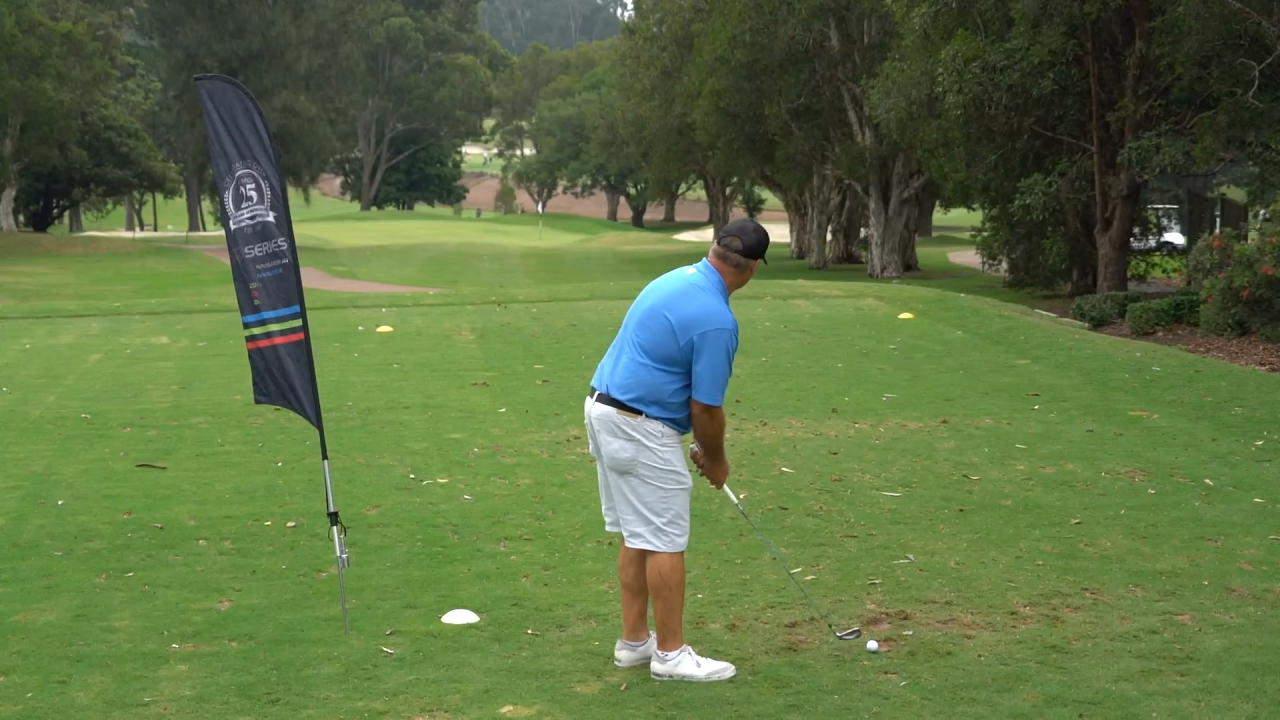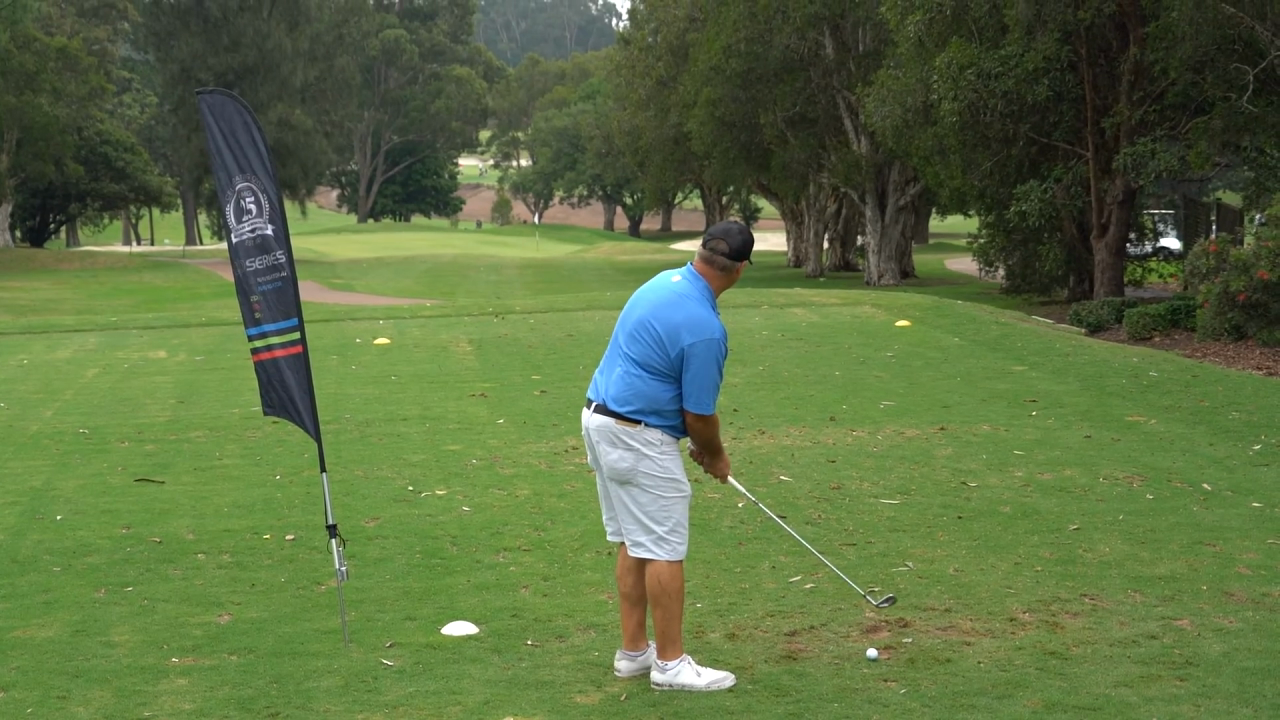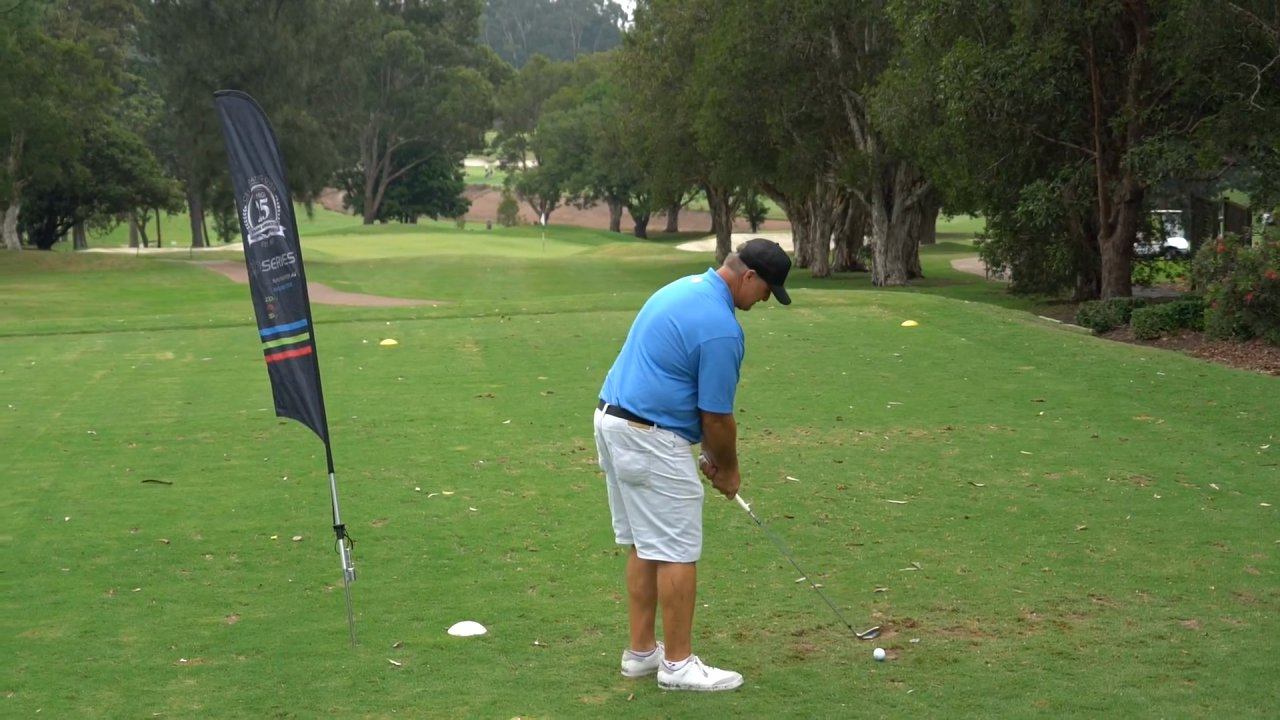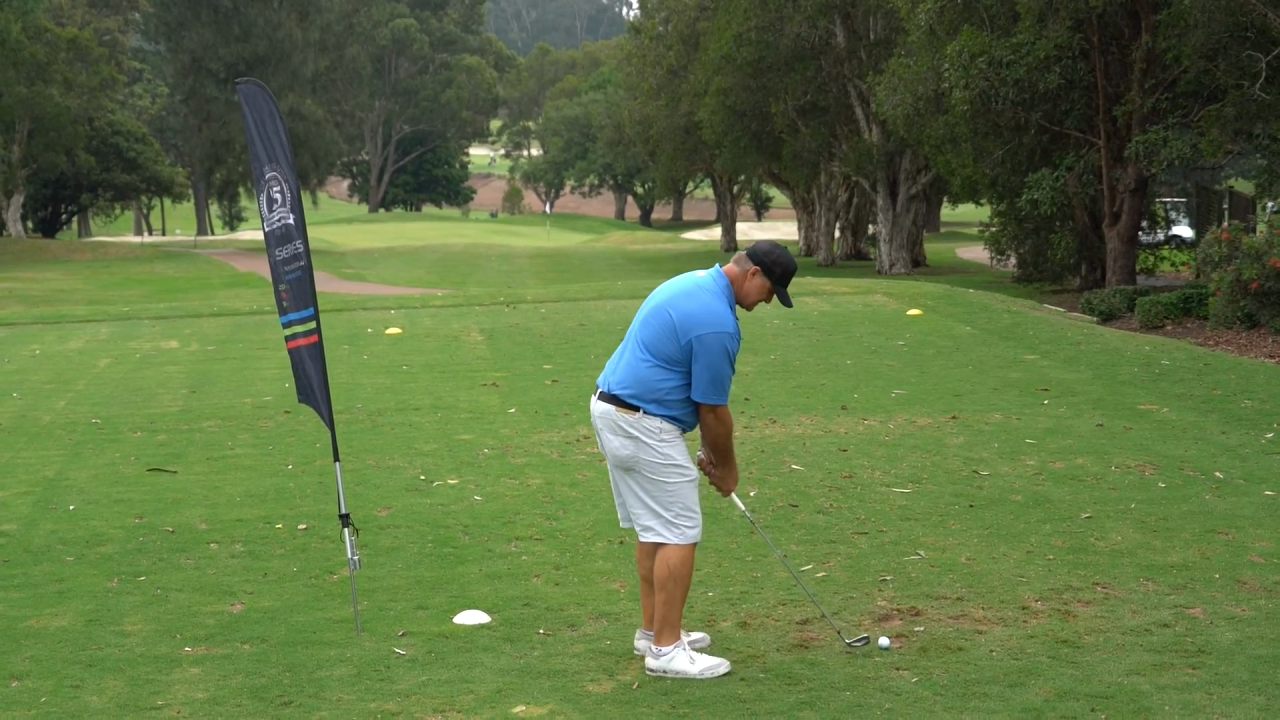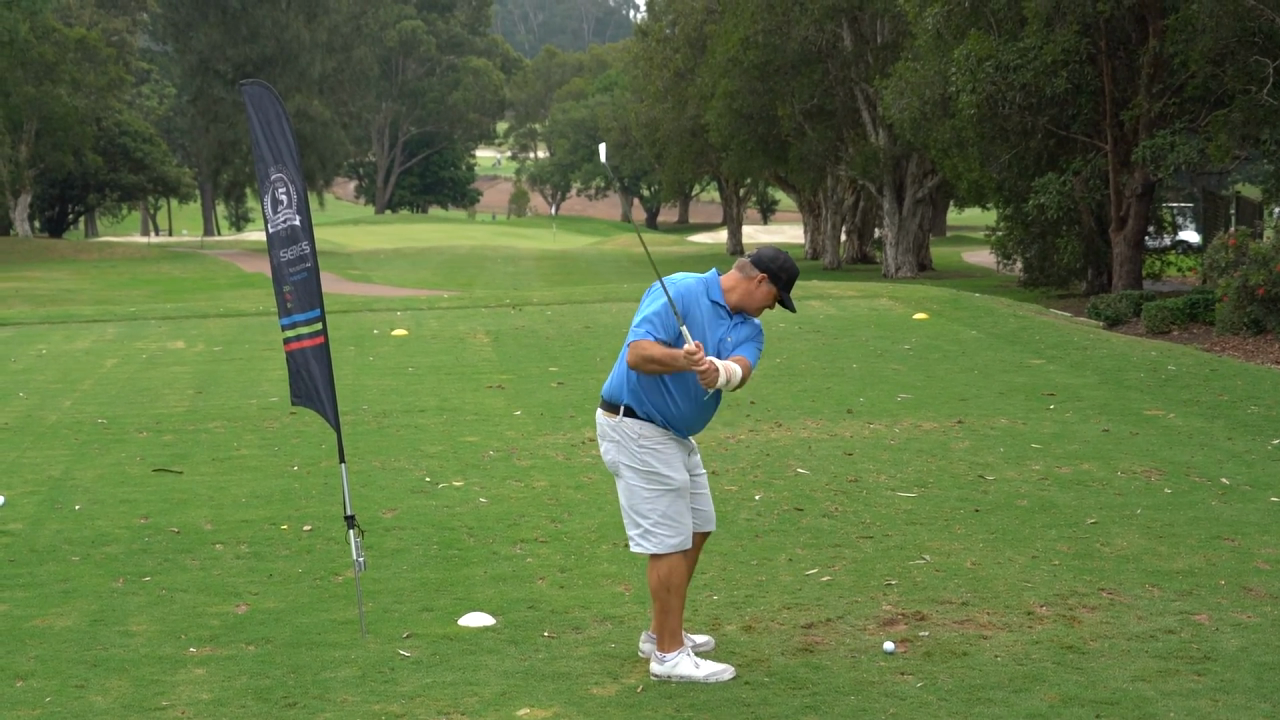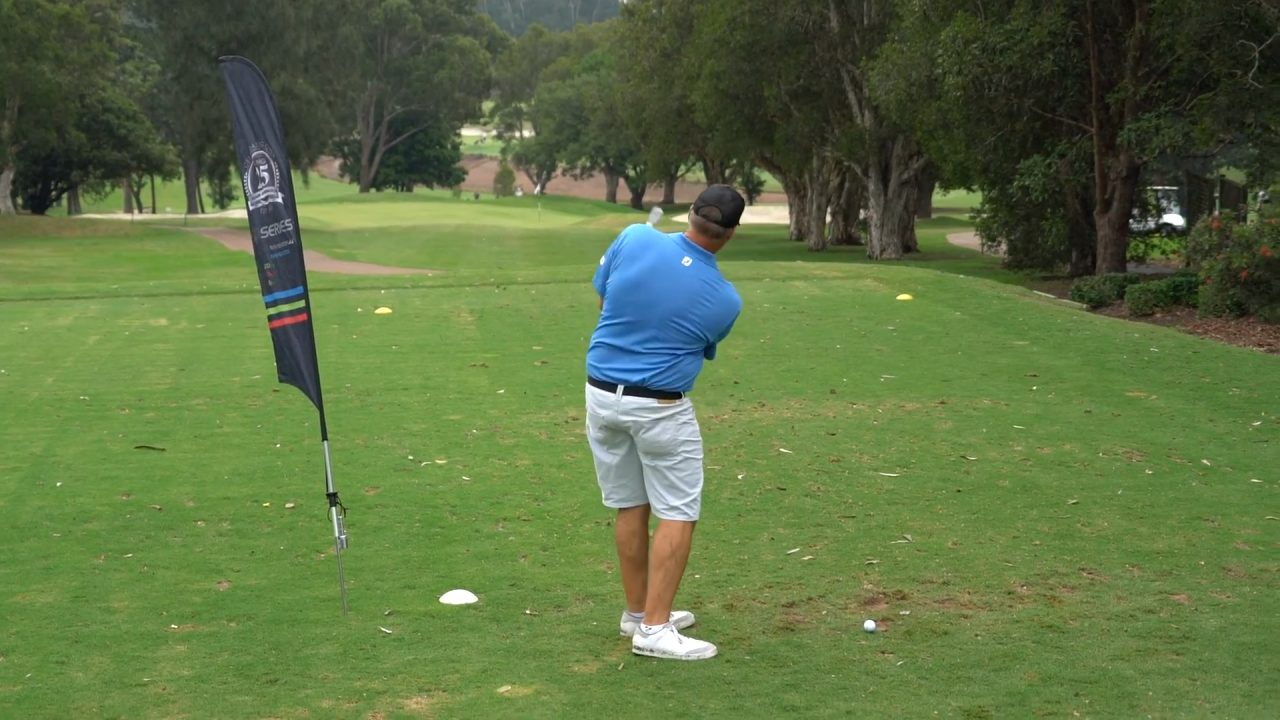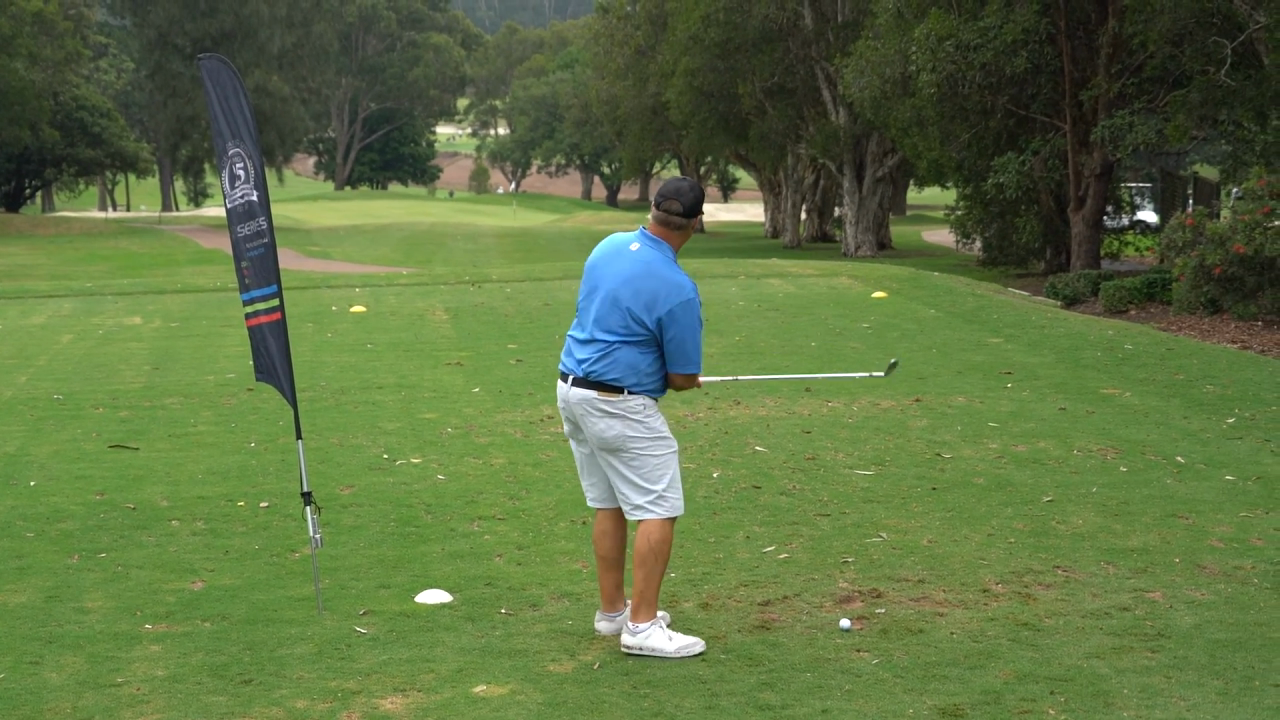
dt=0.7s
person 1, frame 1
left shoulder: (679, 278)
right shoulder: (716, 319)
right elbow: (706, 408)
left wrist: (701, 446)
right wrist: (716, 461)
left hip: (606, 410)
right hip: (640, 426)
left knee: (637, 535)
right knee: (665, 541)
left ankle: (635, 640)
right ankle: (671, 653)
person 1, frame 2
left shoulder: (666, 282)
right shoulder: (704, 328)
right elbow: (699, 415)
left wrist: (702, 445)
right wrist: (716, 456)
left hip: (603, 420)
right hip: (638, 436)
left knee: (633, 543)
right knee: (663, 549)
left ankle: (634, 649)
right ankle: (671, 662)
person 1, frame 3
left shoulder: (687, 288)
right shoulder: (720, 327)
right elbow: (716, 416)
left wrist: (711, 455)
right wrist: (728, 469)
left hip: (615, 420)
right hip: (650, 436)
left knee: (645, 544)
right knee: (676, 551)
left ankle: (642, 650)
right ankle: (677, 663)
person 1, frame 4
left shoulder: (696, 283)
right shoulder: (716, 321)
right elbow: (713, 409)
left wrist: (712, 452)
right wrist: (727, 465)
left hip: (616, 410)
right hip: (642, 423)
left knee: (653, 529)
right knee: (678, 533)
left ankle: (653, 630)
right ankle: (666, 649)
person 1, frame 5
left shoulder: (749, 329)
right shoulder: (679, 289)
left elbow: (739, 370)
right elbow: (635, 354)
left wrist: (719, 371)
right wrist: (682, 360)
left hip: (673, 434)
right hip: (636, 429)
left knee: (694, 531)
right knee: (669, 542)
left ankle: (661, 633)
right ankle: (669, 654)
person 1, frame 6
left shoulder: (634, 241)
right shoulder: (724, 300)
left elbow: (604, 292)
left hip: (601, 394)
right hip: (660, 408)
left knee: (630, 507)
right knee: (676, 514)
left ankle: (637, 612)
right ankle: (654, 628)
person 1, frame 7
left shoulder: (608, 247)
right shoulder: (677, 288)
right elbow: (683, 377)
right wrist: (678, 375)
left hip: (575, 390)
right hip: (619, 404)
left knee: (609, 505)
right knee: (657, 511)
left ankle: (612, 610)
right ankle: (643, 625)
